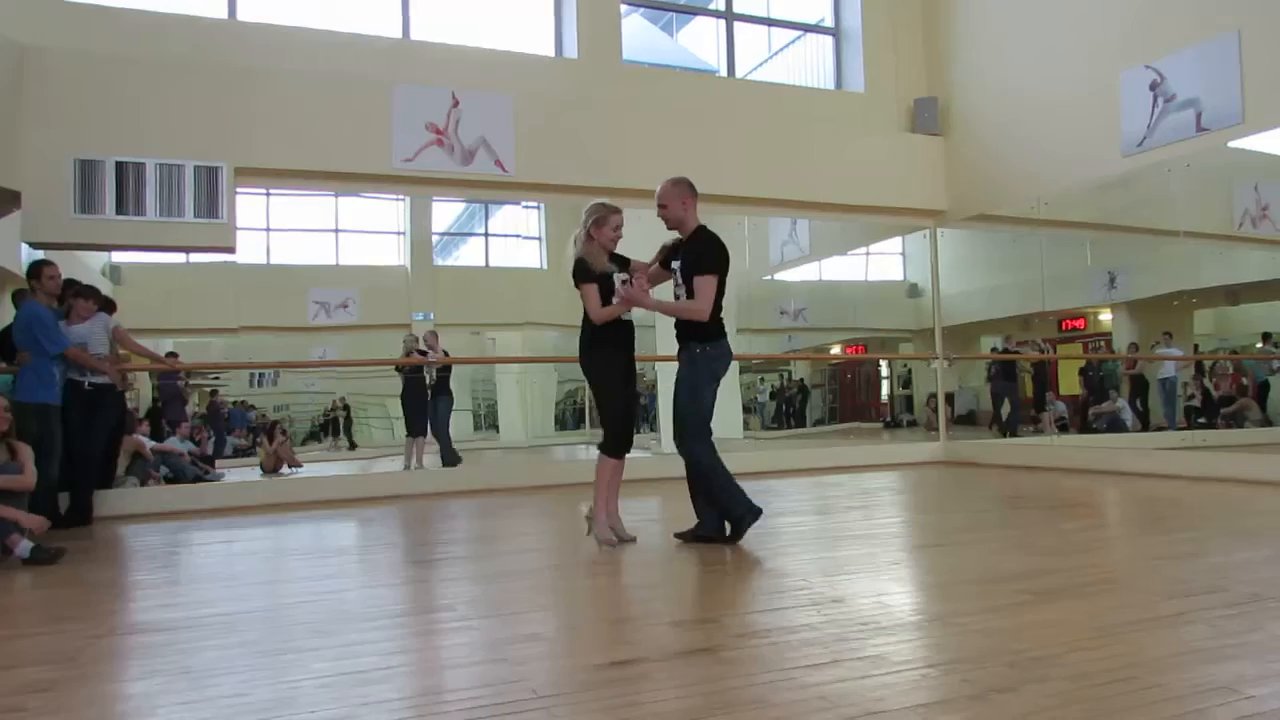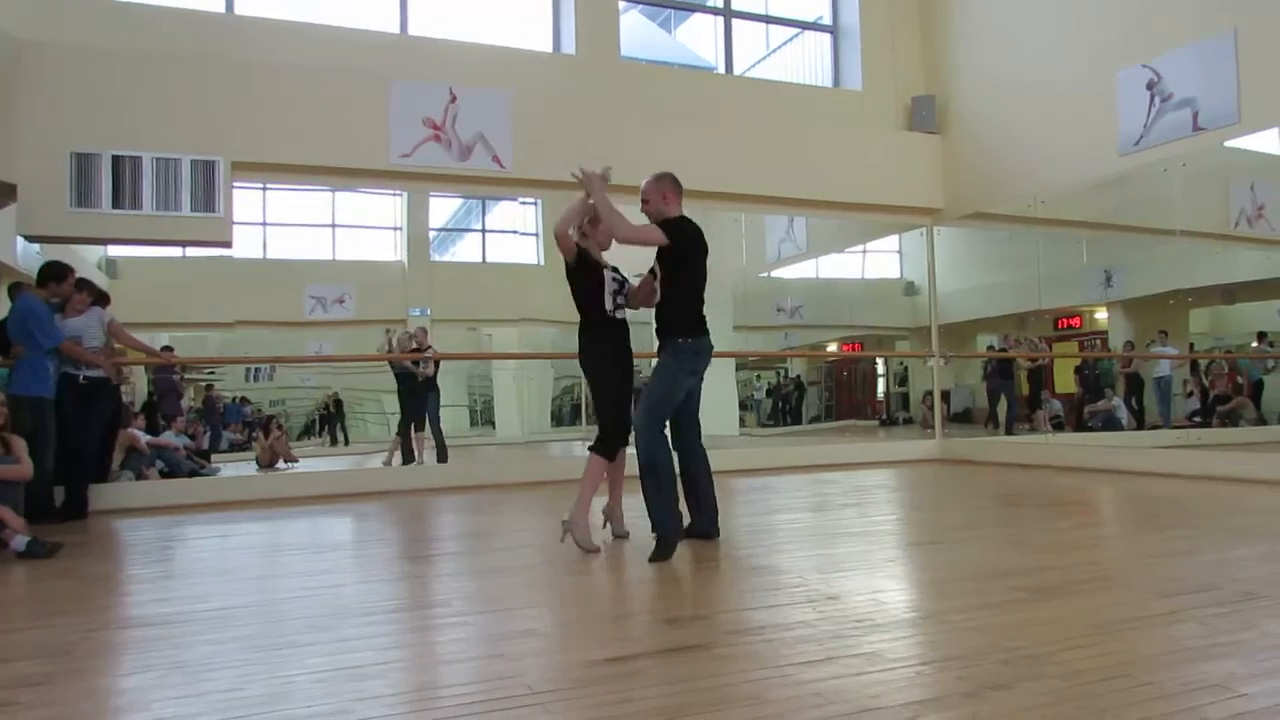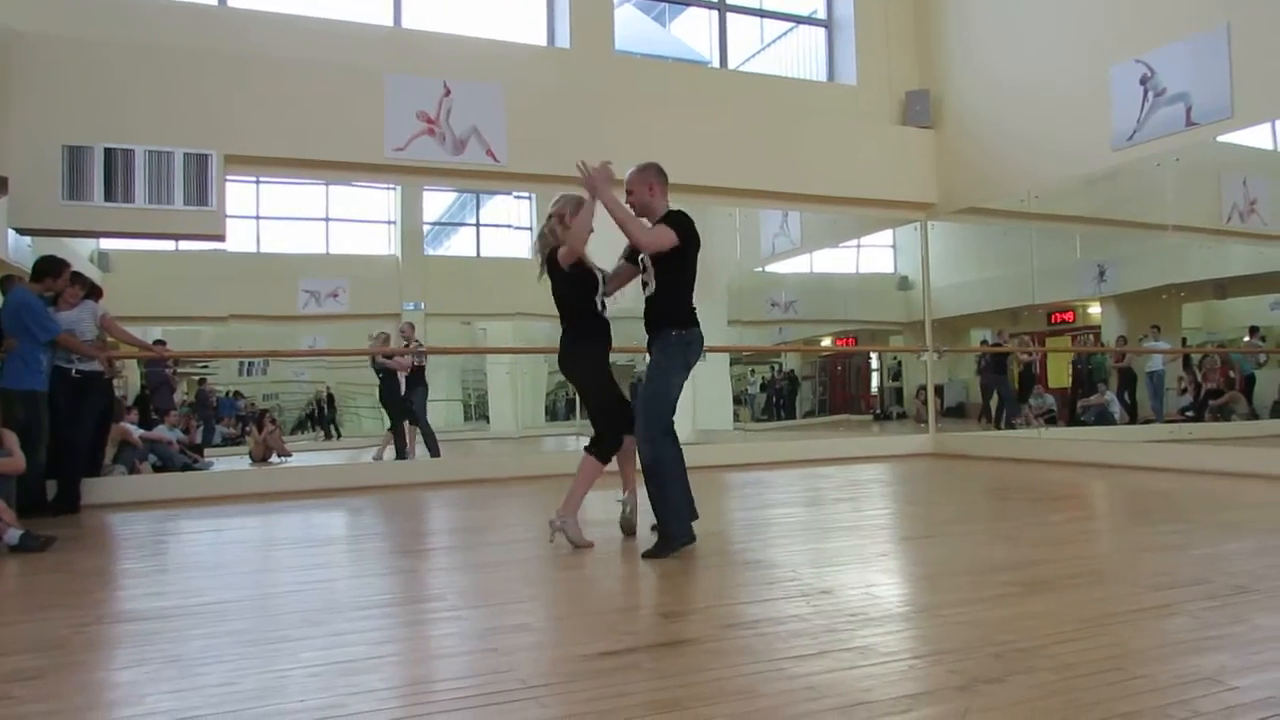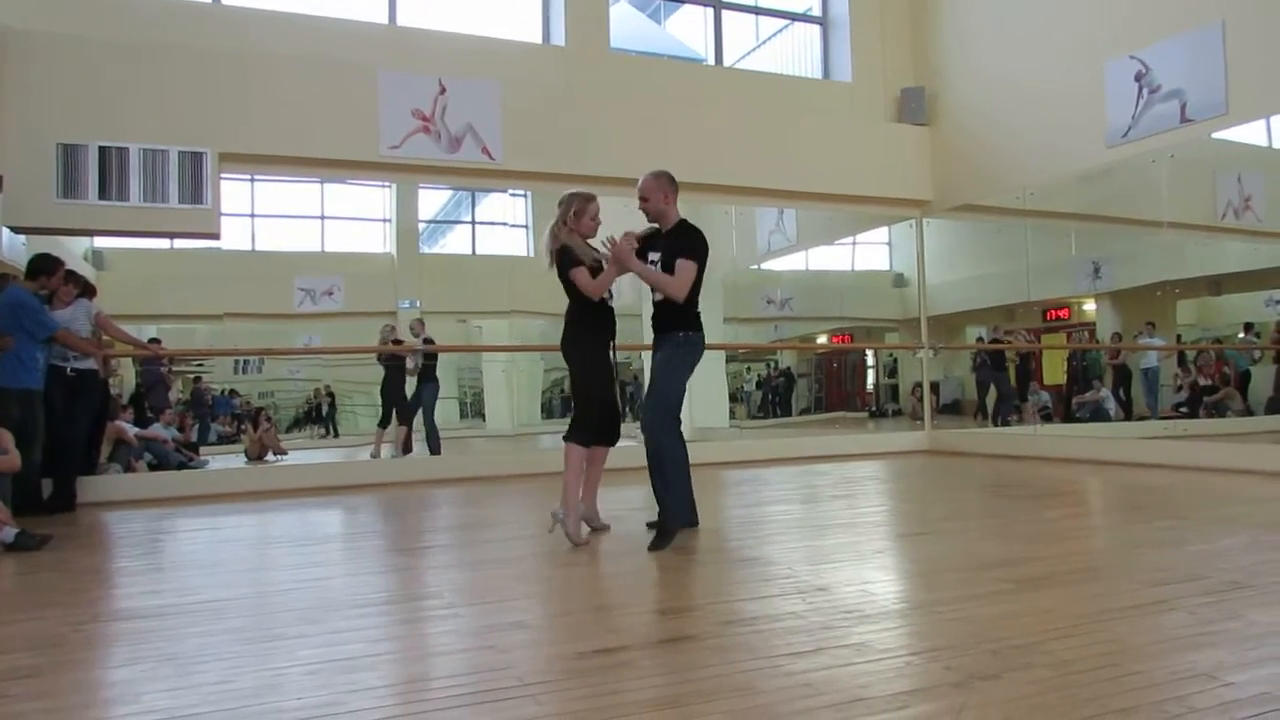
dt=0.5s
person 1, frame 1
left shoulder: (708, 247)
right shoulder: (679, 249)
left elbow: (702, 310)
right elbow: (646, 280)
left wrist: (647, 303)
left hip: (705, 351)
right hip: (695, 351)
left knee: (689, 438)
right knee: (695, 436)
left ankle: (738, 507)
right ankle: (711, 524)
person 1, frame 2
left shoulder: (682, 230)
right shoulder: (672, 243)
left elbow: (621, 232)
right elbow: (644, 295)
left wrist: (597, 191)
left hip: (686, 347)
right hip: (683, 347)
left knee: (647, 424)
right knee: (686, 434)
left ankle: (667, 526)
right ankle: (704, 521)
person 1, frame 3
left shoulder: (680, 224)
right shoulder: (646, 242)
left elbow: (641, 236)
right elbow: (609, 284)
left wrist: (601, 191)
left hip: (677, 338)
right hip: (663, 339)
left knee: (651, 429)
right knee: (658, 426)
left ankle: (676, 528)
right ankle: (679, 512)
person 1, frame 4
left shoulder: (690, 238)
right shoulder: (653, 239)
left elbow: (679, 291)
right elbow: (616, 261)
left wrist: (633, 263)
left hip: (683, 339)
right hip: (665, 339)
left knee: (655, 418)
right knee: (666, 422)
left ankle: (672, 511)
right ankle: (682, 510)
person 2, frame 1
left shoulder: (615, 260)
right shoulder: (584, 264)
left elbow: (648, 271)
right elbow: (597, 314)
right wrist: (630, 300)
left hip: (622, 353)
right hip: (599, 354)
left knee: (624, 432)
right knee: (614, 430)
left ankle: (610, 513)
right ankle: (598, 512)
person 2, frame 2
left shoulder: (611, 270)
right shoulder: (578, 258)
left elbow: (639, 299)
right elbow: (559, 231)
right wrist: (588, 195)
left hip: (619, 352)
right hip: (597, 353)
left knee: (619, 431)
right knee: (612, 431)
left ankle: (614, 510)
right ankle: (577, 517)
person 2, frame 3
left shoulder: (578, 263)
right shoulder: (561, 258)
left elbow: (605, 285)
right elbow: (574, 242)
right wrist: (592, 195)
left hip: (592, 355)
right hip: (581, 356)
left knee: (623, 420)
right knee: (609, 432)
left ankle: (630, 500)
right ankle: (566, 514)
person 2, frame 4
left shoulder: (586, 250)
right shoulder: (567, 252)
left elbow: (609, 268)
right elbow: (593, 290)
right wrist: (619, 261)
left hip: (597, 343)
right hip: (582, 343)
left knee: (608, 420)
right knee: (586, 418)
left ankle: (588, 504)
right ankle: (569, 507)
person 3, frame 1
left shoulder: (43, 311)
right shoulder: (38, 313)
left elbow: (61, 351)
right elbow: (71, 353)
left wrist: (100, 364)
right wrist: (106, 369)
left hip: (38, 395)
right hip: (38, 398)
left knee: (40, 459)
right knee: (46, 460)
left ankle: (42, 515)
right ankle: (44, 518)
person 3, frame 2
left shoulder: (34, 304)
right shoulder: (33, 307)
left elbow: (55, 344)
right elbow: (66, 348)
left wrist: (95, 357)
right wrist: (100, 361)
left hip: (33, 388)
right hip: (33, 391)
left knee: (35, 452)
right knee: (39, 453)
left ankle: (39, 510)
right ankle: (39, 511)
person 3, frame 3
left shoulder: (22, 295)
right shoulder: (28, 302)
right elbow: (64, 339)
right wrist: (98, 354)
left hip: (22, 382)
right hip: (26, 384)
left knee: (25, 446)
right knee: (33, 446)
left ankle: (28, 503)
right ankle: (30, 505)
person 3, frame 4
right shoulder: (23, 300)
left elbow: (47, 334)
right elbow: (61, 336)
right wrist: (96, 352)
right knee: (27, 445)
left ankle: (23, 503)
right ankle: (26, 504)
person 4, frame 1
left shoulder: (103, 321)
right shoulder: (59, 328)
left elbow: (130, 344)
left wrist: (162, 359)
left hip: (106, 392)
right hip: (75, 392)
left knee: (93, 449)
right knee: (76, 448)
left ankle: (79, 509)
right ankle: (80, 509)
person 4, frame 2
left shoulder: (97, 314)
right shoulder: (54, 322)
left elbow: (124, 338)
left wrist: (157, 353)
left hip: (101, 386)
right hip: (70, 386)
left knee: (89, 442)
right knee: (71, 442)
left ankle: (74, 502)
right ankle: (75, 502)
person 4, frame 3
left shoulder: (90, 308)
right shoulder: (47, 314)
left elbow: (117, 332)
left wrist: (149, 347)
left hip: (93, 380)
right hip: (62, 379)
left knee: (81, 437)
right knee: (63, 436)
left ankle: (67, 496)
right ankle: (67, 496)
person 4, frame 4
left shoulder: (85, 307)
left elbow: (112, 330)
left wrist: (145, 345)
left hip: (87, 378)
right hip: (57, 378)
left knee: (76, 435)
right knee: (58, 434)
left ankle: (62, 494)
right ankle: (63, 494)
